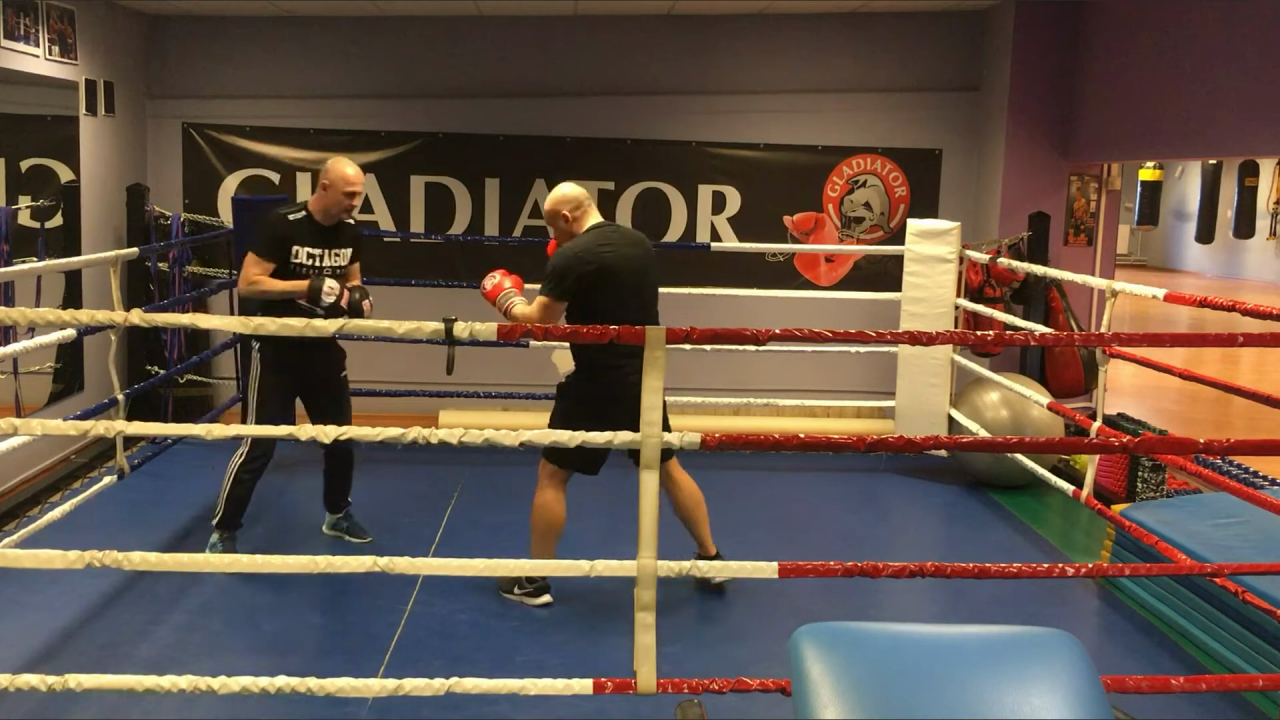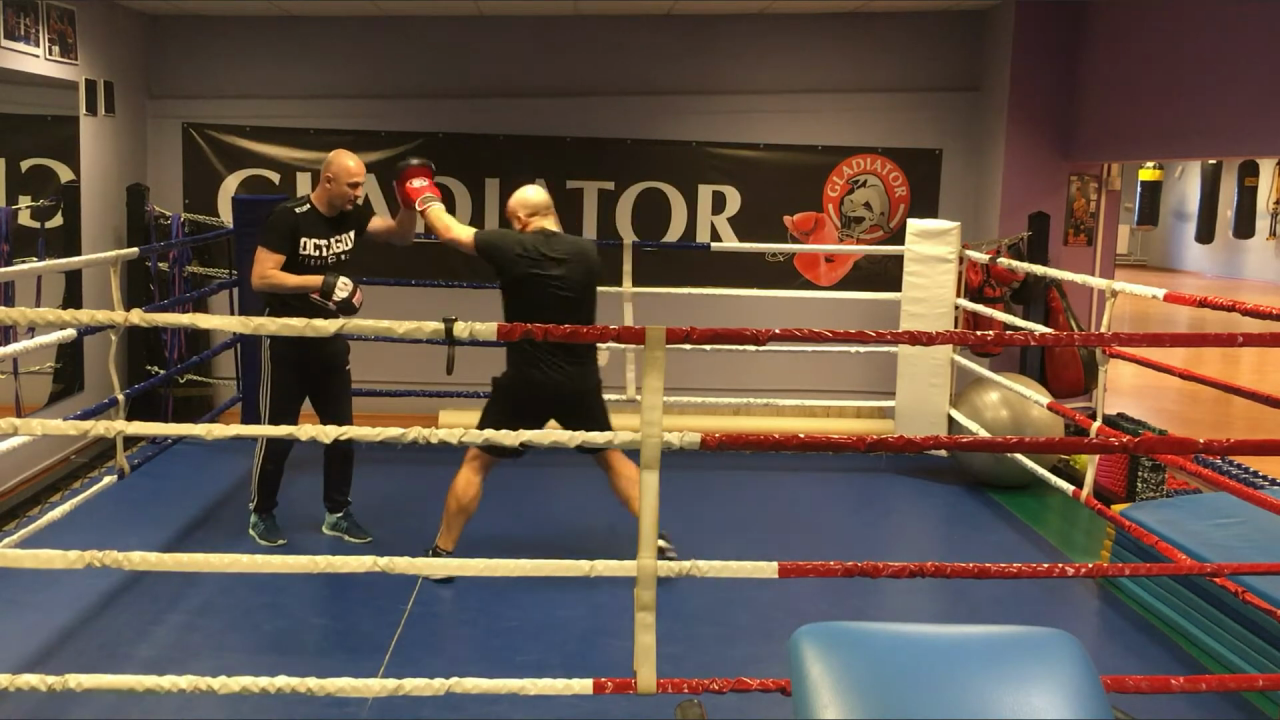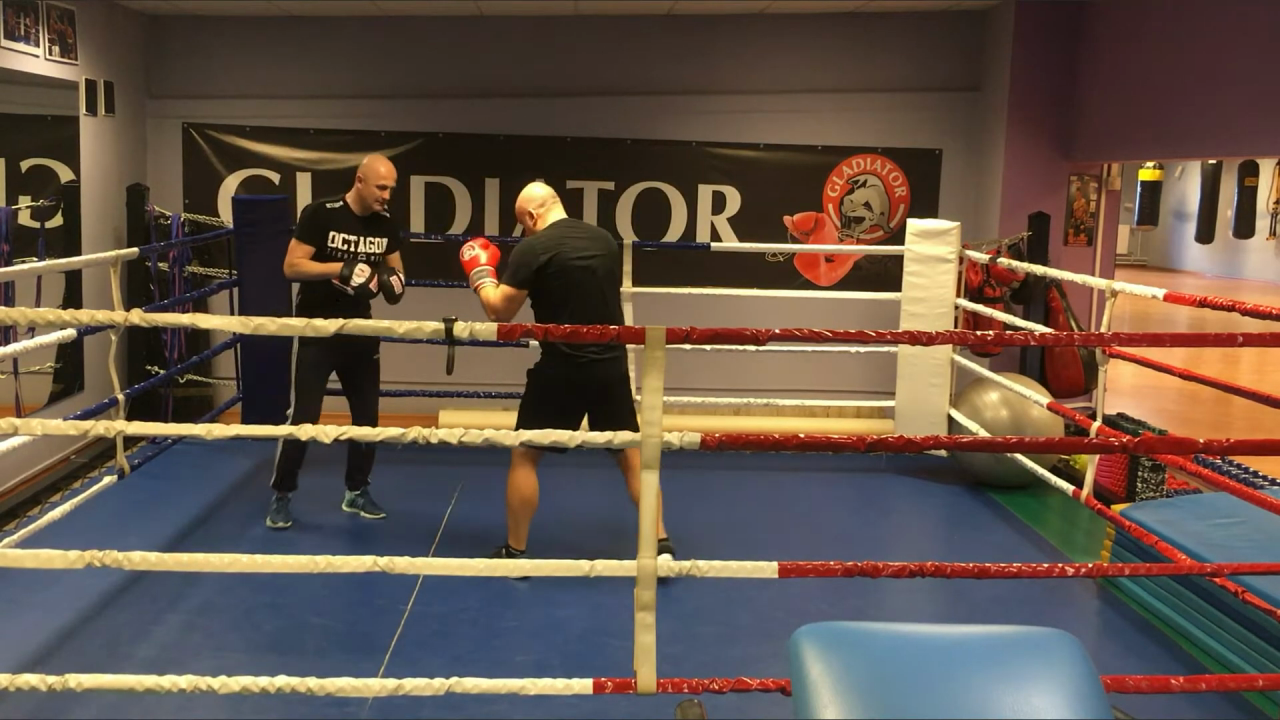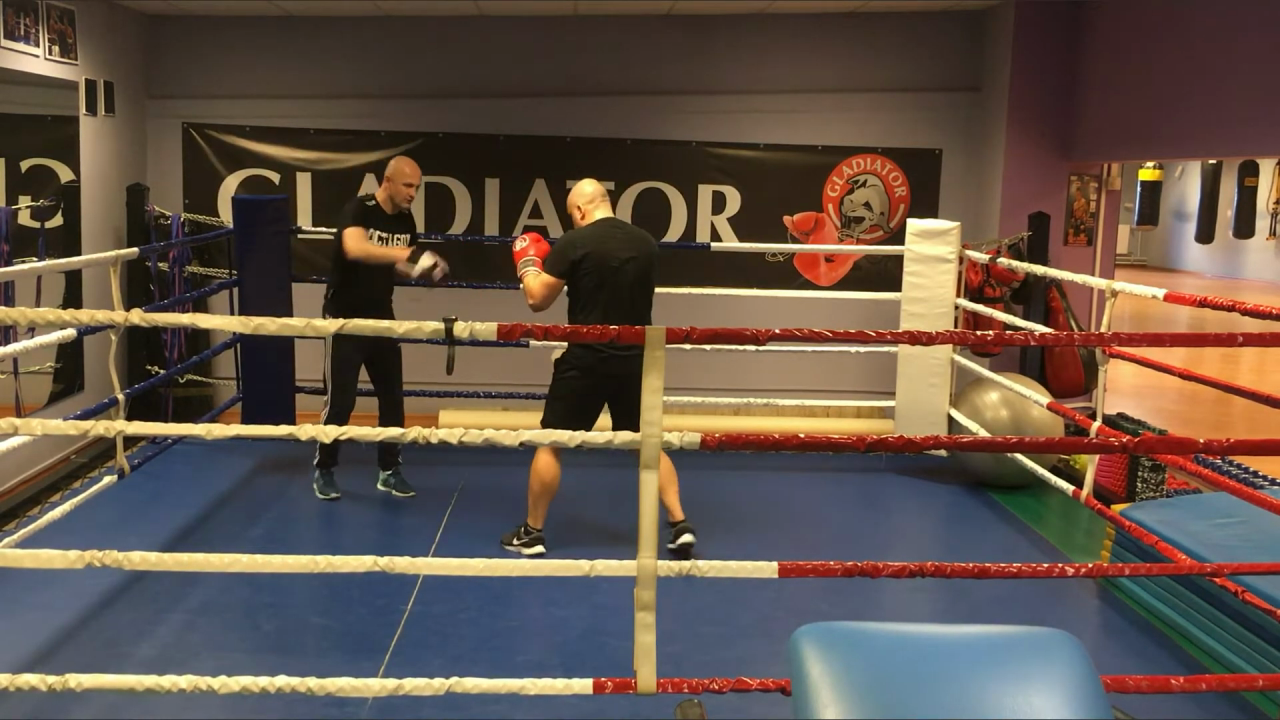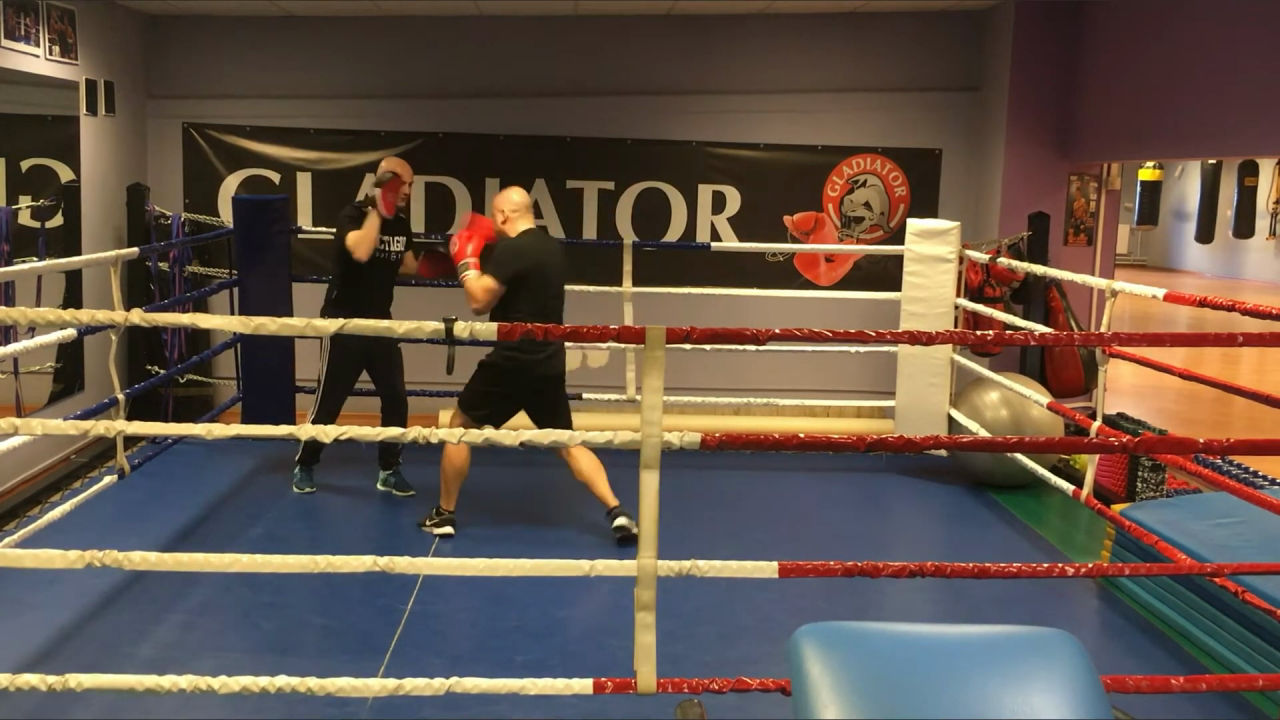
dt=1s
person 1, frame 1
left shoulder: (571, 257)
right shoulder: (640, 244)
left elbow: (539, 322)
left wrist: (505, 298)
left hip: (597, 385)
right hip: (645, 380)
left knee: (551, 476)
right knee: (668, 469)
left ankle: (534, 580)
right ankle: (711, 558)
person 1, frame 2
left shoulder: (512, 247)
right shoulder: (588, 253)
left elbow: (449, 231)
left wrist: (424, 196)
left hip: (527, 381)
right hip: (581, 379)
left knee: (476, 463)
right knee: (611, 457)
left ankle: (442, 554)
right ankle: (653, 540)
person 1, frame 3
left shoulder: (531, 249)
right shoulder: (604, 239)
left elbow: (500, 311)
left wrist: (480, 273)
left hip: (561, 370)
right hip: (612, 366)
left knee: (524, 458)
right knee: (631, 457)
left ankle: (514, 553)
right ankle: (661, 545)
person 1, frame 4
left shoulder: (574, 243)
right shoulder: (646, 243)
left elbow: (537, 300)
left wrist: (527, 261)
left hip: (586, 361)
right hip: (635, 361)
left knee: (550, 443)
left ankle: (531, 533)
right ankle: (679, 525)
person 1, frame 5
left shoulder: (522, 250)
right shoulder: (547, 245)
left elbow: (479, 302)
left wrist: (465, 260)
right wrist: (483, 241)
left hip: (513, 363)
right hip: (548, 363)
left knee: (462, 427)
right knee: (566, 442)
left ankle: (444, 515)
right ankle: (616, 511)
person 2, frame 1
left shoulder: (349, 231)
right shoulder: (283, 225)
right elbow: (247, 284)
left wrist: (356, 295)
right wrist: (308, 287)
left hip: (323, 348)
right hip: (277, 350)
left knee: (341, 438)
right knee: (261, 443)
left ankle: (337, 514)
right ankle: (223, 530)
person 2, frame 2
left shoulder: (350, 215)
right shoulder: (288, 218)
left elbow: (400, 234)
right elbow: (261, 278)
left wrist: (410, 204)
right wrist: (321, 282)
left hip: (330, 340)
right hip: (286, 342)
left knee: (341, 431)
right knee: (278, 433)
left ankle: (337, 512)
right ankle: (262, 514)
person 2, frame 3
left shoulder: (386, 224)
right shoulder: (321, 214)
left elbow: (395, 269)
right elbow: (291, 266)
left wrist: (393, 280)
right wrist: (340, 269)
left hip: (360, 329)
left knee: (366, 416)
right knee: (303, 415)
left ankle: (357, 490)
right ankle: (281, 495)
person 2, frame 4
left shoulder: (405, 222)
right shoulder: (358, 210)
right elbow: (354, 249)
left wrist: (423, 263)
right wrist: (407, 255)
left hip: (381, 320)
right hip: (343, 319)
left knee: (392, 399)
right knee: (341, 400)
left ankle: (389, 471)
right ankle: (324, 469)
person 2, frame 5
left shoulder: (402, 222)
right shoulder: (354, 214)
left elbow: (405, 266)
right elbow: (361, 253)
left wrist: (430, 263)
right wrist: (378, 209)
left hip: (380, 323)
right hip: (342, 322)
left knee: (396, 399)
right knee: (329, 401)
left ankle: (389, 471)
right ankle: (304, 466)
